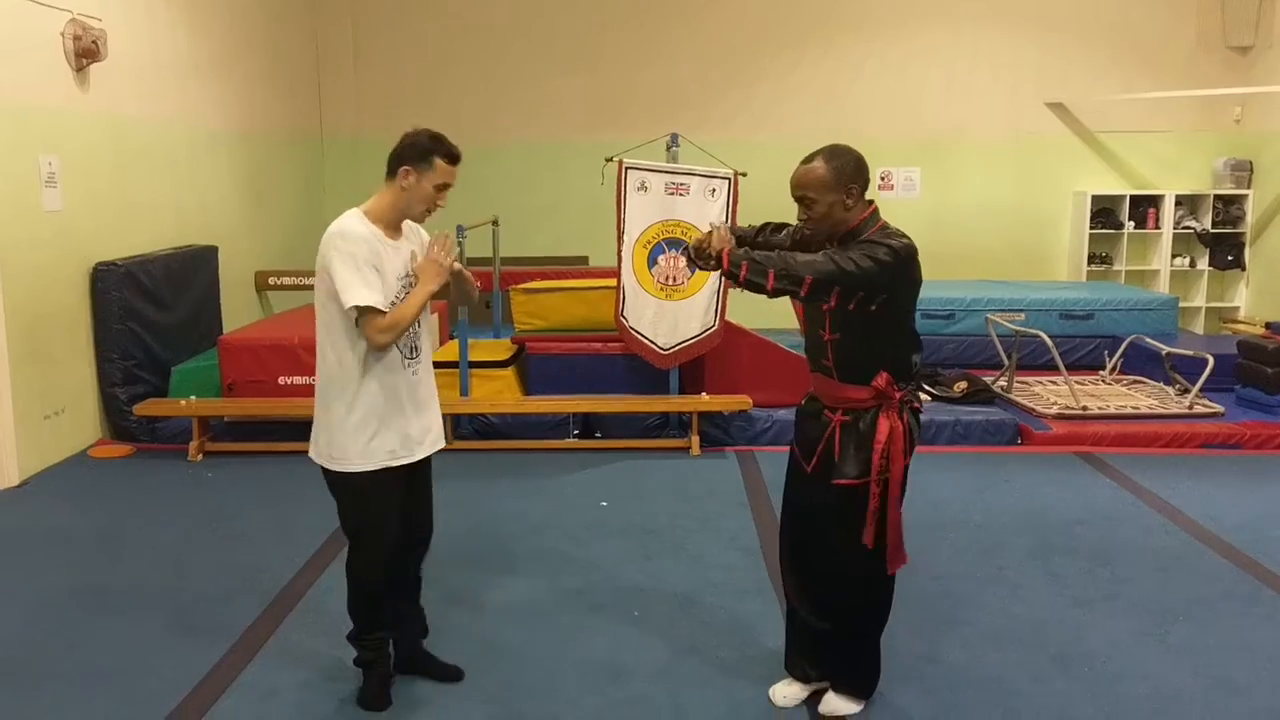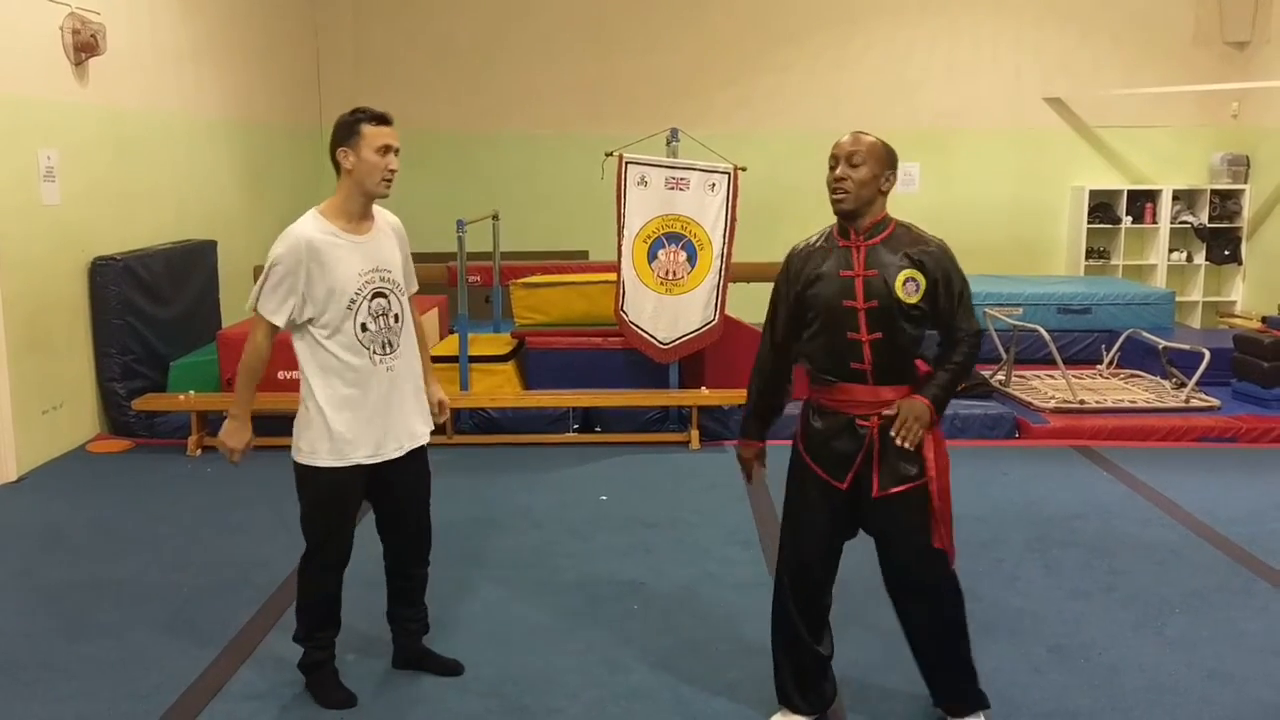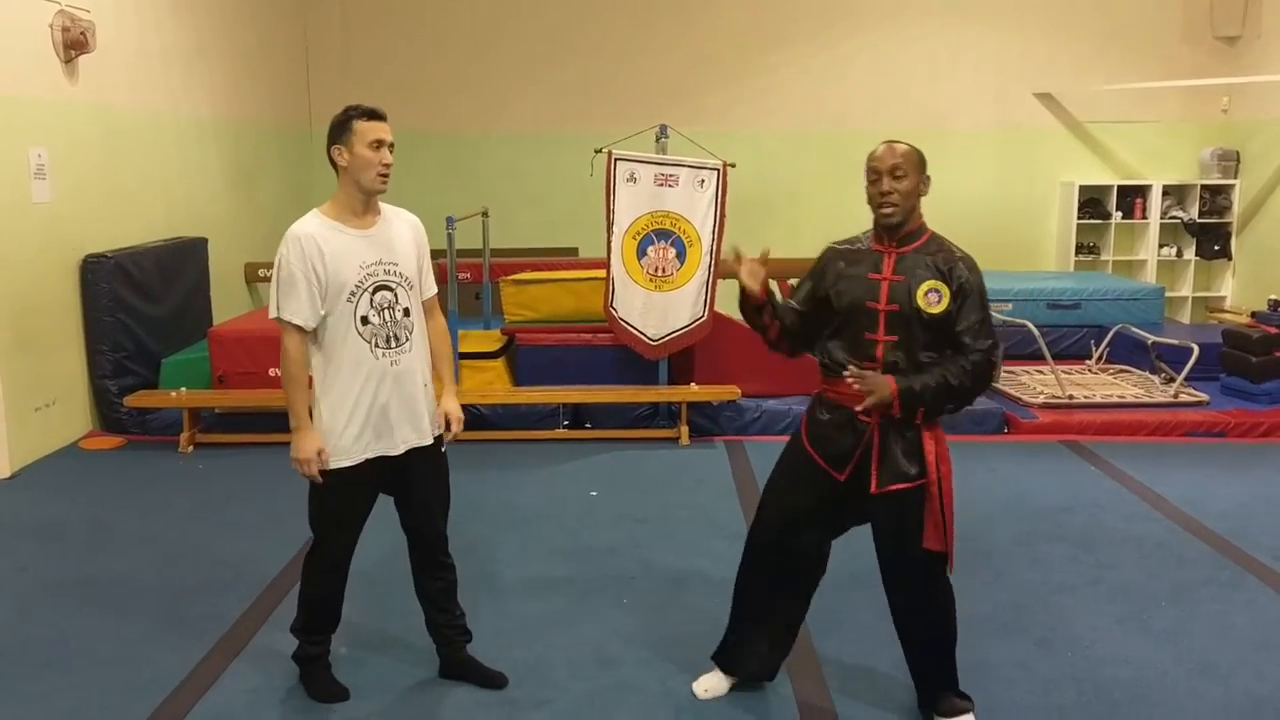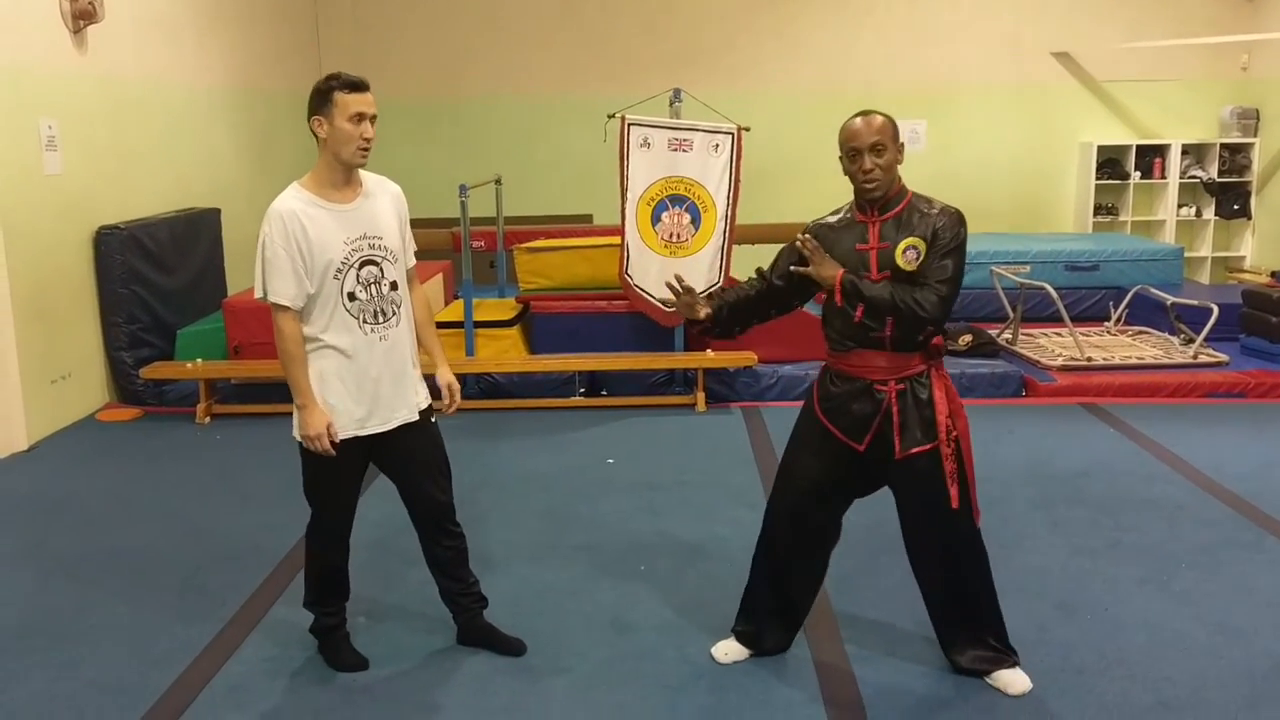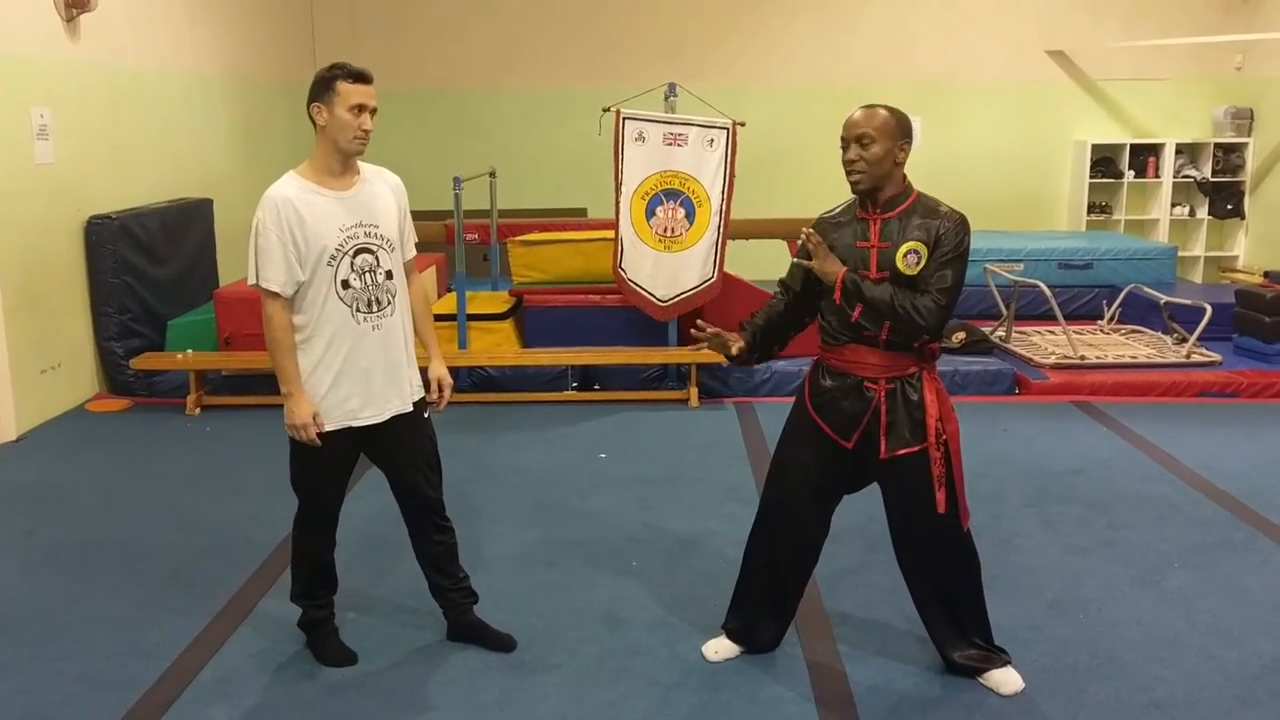
dt=1s
person 1, frame 1
left shoulder: (413, 233)
right shoulder: (348, 238)
left elbow: (464, 294)
right elbow: (381, 331)
left wrist: (454, 274)
right wrist: (426, 283)
left hip: (412, 428)
right hip: (359, 439)
left knee: (414, 540)
right knee: (372, 553)
left ankle: (409, 645)
right ankle: (374, 662)
person 1, frame 2
left shoulder: (392, 228)
right shoulder: (304, 243)
right elbow: (263, 333)
left wrist: (430, 379)
right wrist: (239, 417)
left hip: (402, 428)
right hip: (334, 440)
left knee: (412, 540)
right knee: (327, 555)
left ankle: (409, 641)
right ankle: (318, 661)
person 1, frame 3
left shoulder: (409, 227)
right shoulder: (308, 238)
right elbow: (294, 340)
left wrist: (447, 390)
right wrist: (302, 429)
left hip: (416, 427)
right hip: (345, 436)
left knee: (431, 544)
right knee: (331, 552)
left ankle: (453, 650)
right ankle: (312, 656)
person 1, frame 4
left shoulder: (389, 196)
right shoulder: (289, 215)
right elbow: (285, 319)
left wrist: (439, 361)
right wrist: (307, 405)
left hip: (404, 399)
right hip: (336, 412)
left knee: (438, 513)
right knee: (330, 528)
left ankle: (470, 618)
right ankle: (330, 628)
person 1, frame 5
left shoulder: (389, 187)
right shoulder: (285, 202)
right elbow: (275, 305)
left wrist: (434, 356)
right wrist: (293, 394)
left hip: (398, 392)
right hip: (326, 403)
left knee: (428, 507)
right knee: (317, 519)
left ankle: (460, 613)
right ankle: (317, 622)
person 2, frame 1
left shoulder: (891, 254)
right shoulder: (820, 236)
left elbow: (816, 277)
right elbow: (768, 240)
left wrist: (729, 259)
right wrist: (723, 238)
left hip: (874, 428)
right hip: (822, 417)
left knee: (861, 557)
right knee: (802, 546)
right ankle: (810, 664)
person 2, frame 2
left shoulder: (926, 254)
right shoulder: (806, 259)
left elbow: (964, 340)
right elbow: (775, 351)
left wrist: (930, 399)
right wrist: (753, 431)
left hip: (900, 437)
right hip: (827, 436)
left knee: (924, 576)
right knee: (802, 573)
person 2, frame 3
left shoulder: (953, 269)
right shoulder: (840, 259)
left elbow: (978, 364)
right elbow: (795, 332)
left wrist: (903, 391)
right wrist: (759, 299)
left hip: (905, 440)
right hip: (830, 428)
left knee: (918, 574)
right knee: (777, 544)
right ankle: (741, 662)
person 2, frame 4
left shoulder: (940, 224)
right shoulder: (827, 231)
left elbow: (927, 309)
right elbow: (769, 290)
left wrist: (842, 282)
right wrist: (710, 311)
left hip: (916, 400)
right hip: (842, 396)
left knee: (948, 532)
right knee: (793, 516)
left ankle: (984, 651)
right ankle: (760, 631)
person 2, frame 5
left shoulder: (943, 227)
right shoulder: (829, 226)
left elbow: (926, 317)
right elbow: (792, 303)
left wrist: (844, 280)
right wrist: (744, 341)
left hip: (906, 402)
right hip: (831, 394)
left knee: (935, 534)
right knee: (784, 516)
left ankle: (975, 652)
right ankle: (749, 630)
